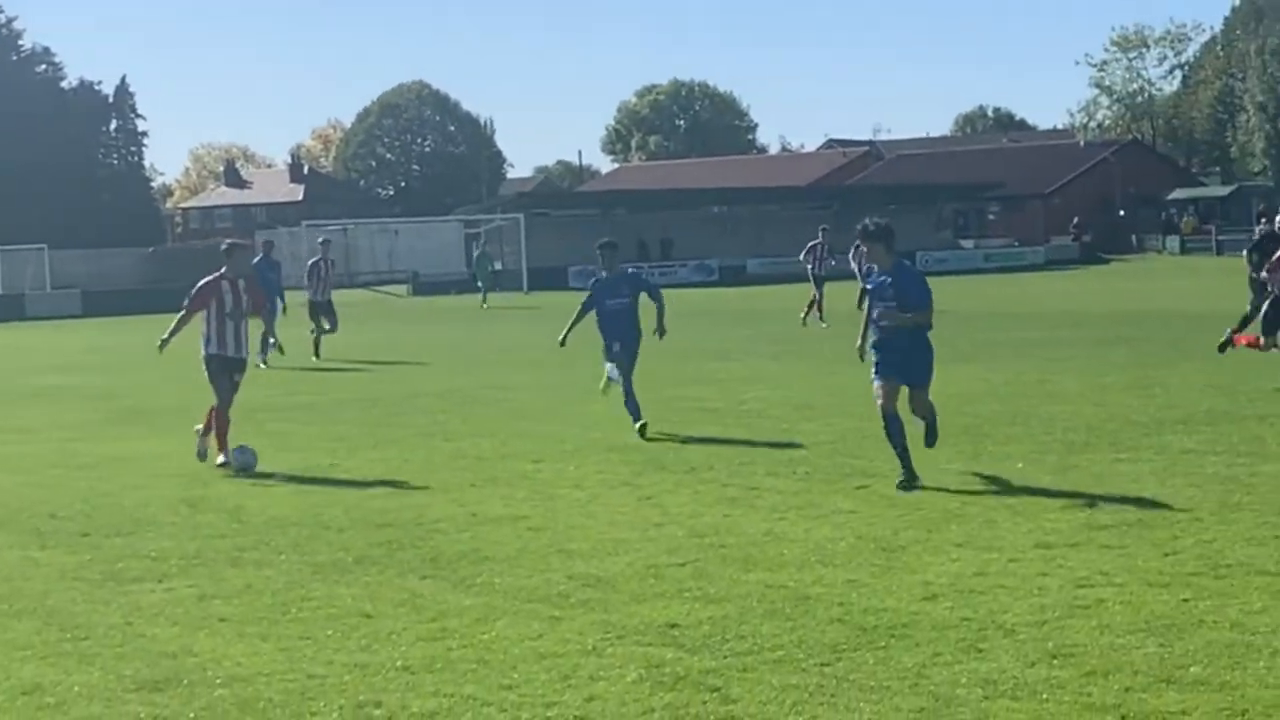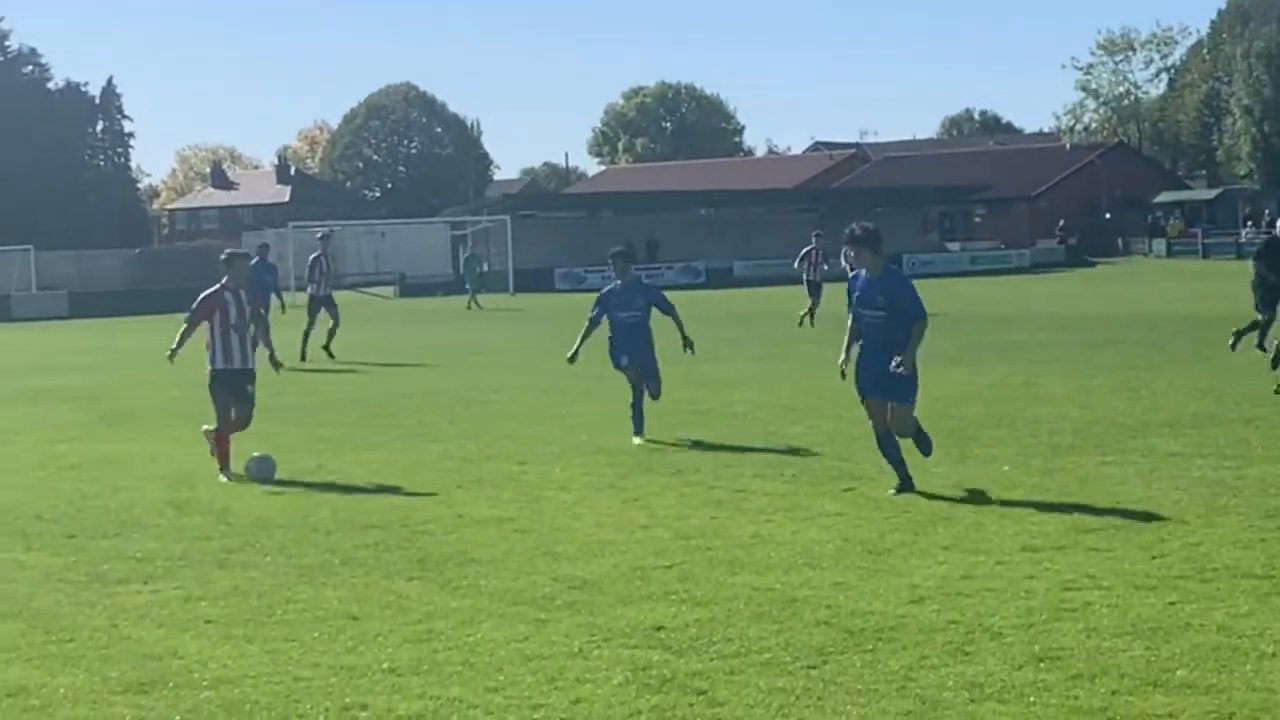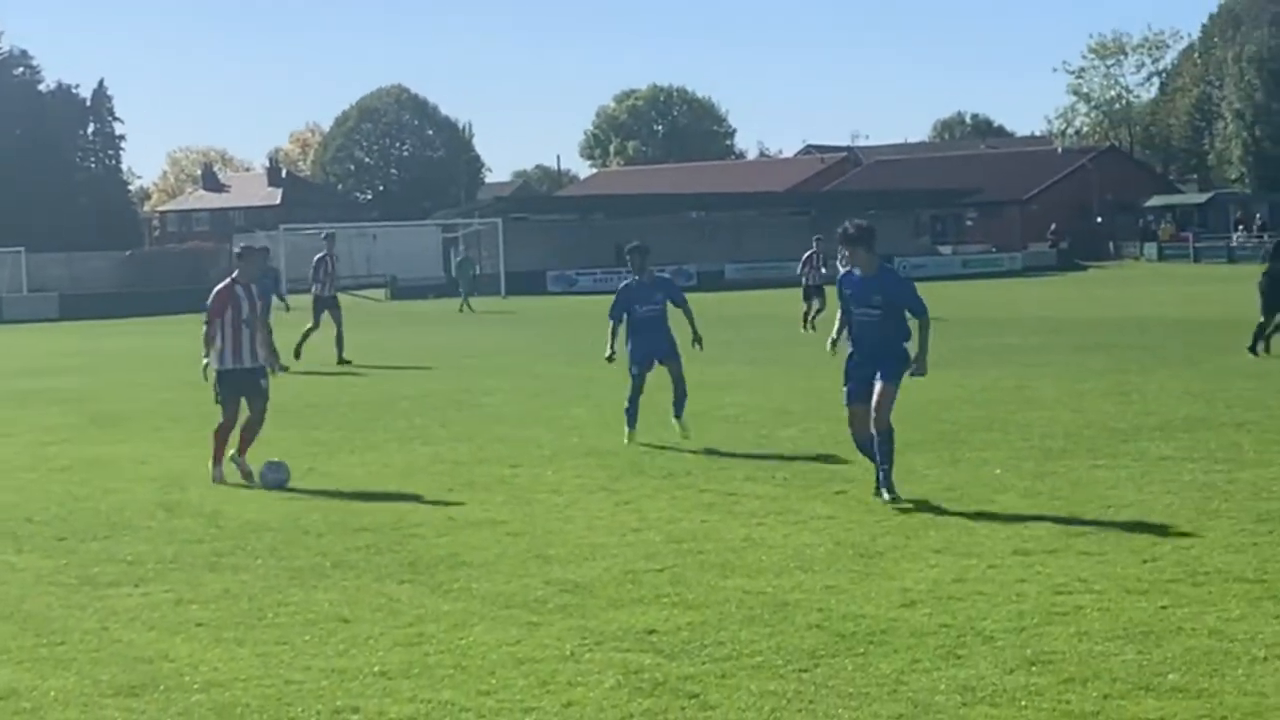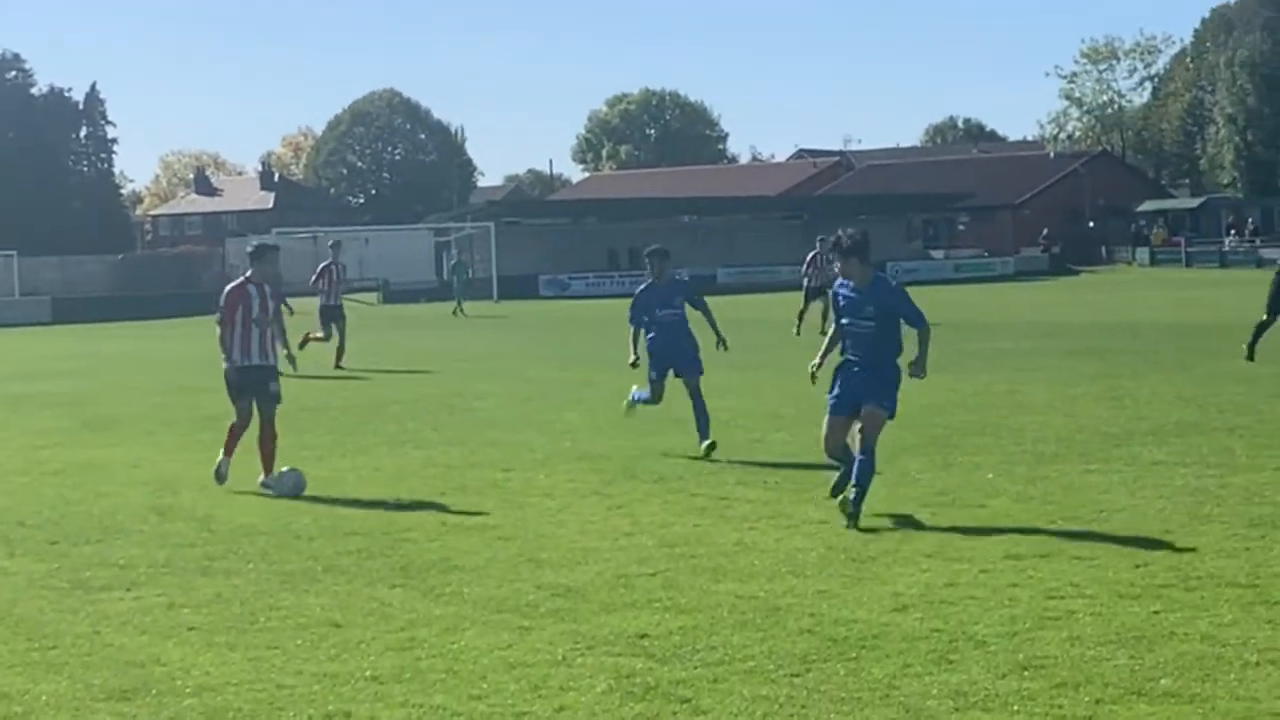
dt=0.1s
person 1, frame 1
left shoulder: (910, 275)
right shoulder: (871, 274)
left elbow: (926, 315)
left wrist: (898, 318)
right wrist: (863, 337)
left hip: (914, 346)
right hip: (883, 348)
left knee: (919, 407)
right knee: (885, 406)
left ankle: (931, 421)
right ankle: (908, 470)
person 1, frame 2
left shoulder: (897, 282)
right shoulder: (855, 282)
left elbow: (920, 321)
left wrist: (909, 354)
right wrist: (846, 352)
left hip: (898, 359)
right hip: (869, 358)
left knee: (901, 423)
right knee: (880, 424)
left ankle: (916, 431)
right ankle: (903, 476)
person 1, frame 3
left shoulder: (894, 280)
right shoulder: (846, 279)
left elbow: (922, 316)
left wrist: (922, 355)
right wrist: (835, 335)
left hip: (889, 358)
right hip: (859, 358)
left knee: (879, 412)
right knee: (859, 432)
left ankle: (886, 479)
right ankle: (883, 474)
person 1, frame 4
left shoulder: (890, 291)
right shoulder: (840, 289)
left elbow: (921, 324)
left wrist: (921, 359)
right wrist: (821, 358)
left hip: (882, 373)
right hip: (850, 371)
left knee: (867, 434)
right knee: (831, 443)
left ankle: (854, 505)
right ankle: (849, 469)
person 2, frame 1
left shoulder: (249, 284)
right shoulder: (209, 286)
left elbow: (262, 311)
right elbow: (188, 313)
left wrist: (272, 337)
right wrist: (169, 336)
left hip: (239, 353)
right hip: (215, 352)
left knee: (225, 403)
right knee: (223, 400)
left ankle: (204, 433)
right ankle: (223, 453)
person 2, frame 2
left shoulder: (248, 295)
right shoulder: (211, 298)
left elbow: (260, 324)
right elbow: (190, 325)
left wrist: (271, 354)
right wrist: (176, 347)
left hip: (245, 366)
right hip: (221, 366)
left knee: (244, 419)
right knee: (225, 418)
left ankle: (214, 432)
right ankle: (223, 469)
person 2, frame 3
left shoulder: (255, 290)
right shoulder: (223, 292)
right elbow: (210, 326)
left wrist: (270, 352)
right wrist: (207, 356)
left hip: (255, 364)
right hip: (228, 365)
left knee: (259, 413)
right knee: (229, 419)
left ankle: (240, 456)
right ankle: (216, 465)
person 2, frame 4
left shoulder: (271, 292)
right shoulder: (236, 291)
right elbow: (223, 327)
left wrist: (286, 349)
right wrist: (228, 359)
left hip: (267, 363)
right hip: (240, 364)
left knee: (268, 418)
right knee: (244, 415)
left ankle: (268, 477)
right ankle: (225, 457)
person 3, frame 1
left shoulder: (633, 277)
right shoulder: (597, 283)
left elbow: (658, 297)
right elbow: (585, 308)
left wrist: (660, 323)
right wrist: (566, 332)
left hip: (631, 334)
right hip: (611, 335)
left knee: (624, 373)
right knee: (626, 374)
left ankle: (612, 371)
right ankle: (637, 420)
person 3, frame 2
left shoulder: (646, 290)
right shoulder: (608, 294)
left elbow: (670, 311)
right elbow: (593, 321)
left wrist: (684, 336)
right wrist: (576, 348)
left hip: (644, 346)
right hip: (621, 347)
left knee: (655, 393)
right knee: (637, 386)
right ankle: (638, 432)
person 3, frame 3
left shoulder: (664, 283)
right shoulder: (626, 289)
left elbow: (683, 304)
right elbow: (615, 319)
left wrist: (695, 331)
right wrist: (611, 346)
left hip: (663, 339)
right hip: (638, 343)
left knee: (678, 376)
right knee: (637, 388)
left ankle: (678, 417)
right ankle: (630, 428)
person 3, frame 4
left shoulder: (682, 286)
right shoulder: (644, 293)
left elbow: (702, 307)
right elbow: (635, 325)
left wrist: (718, 334)
right wrist: (634, 352)
left hip: (685, 345)
right hip: (659, 348)
left knee: (695, 391)
right knee: (654, 397)
left ankle: (705, 440)
right ankle: (635, 395)
